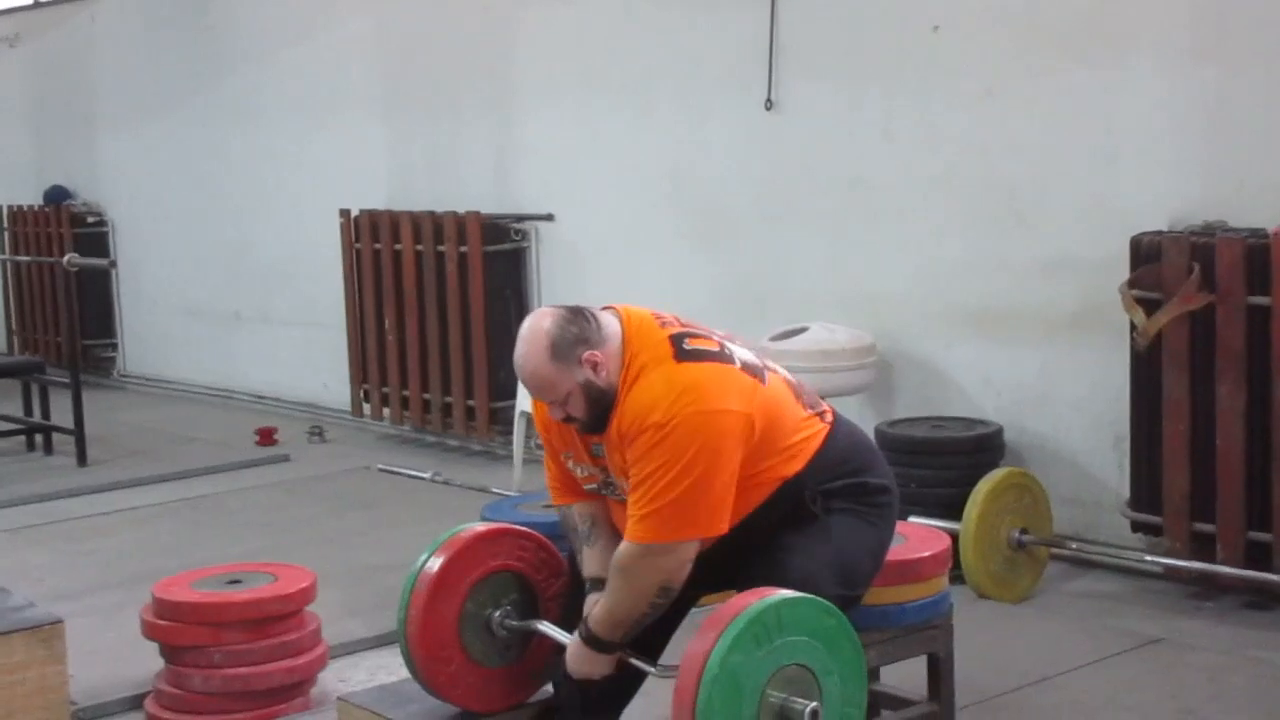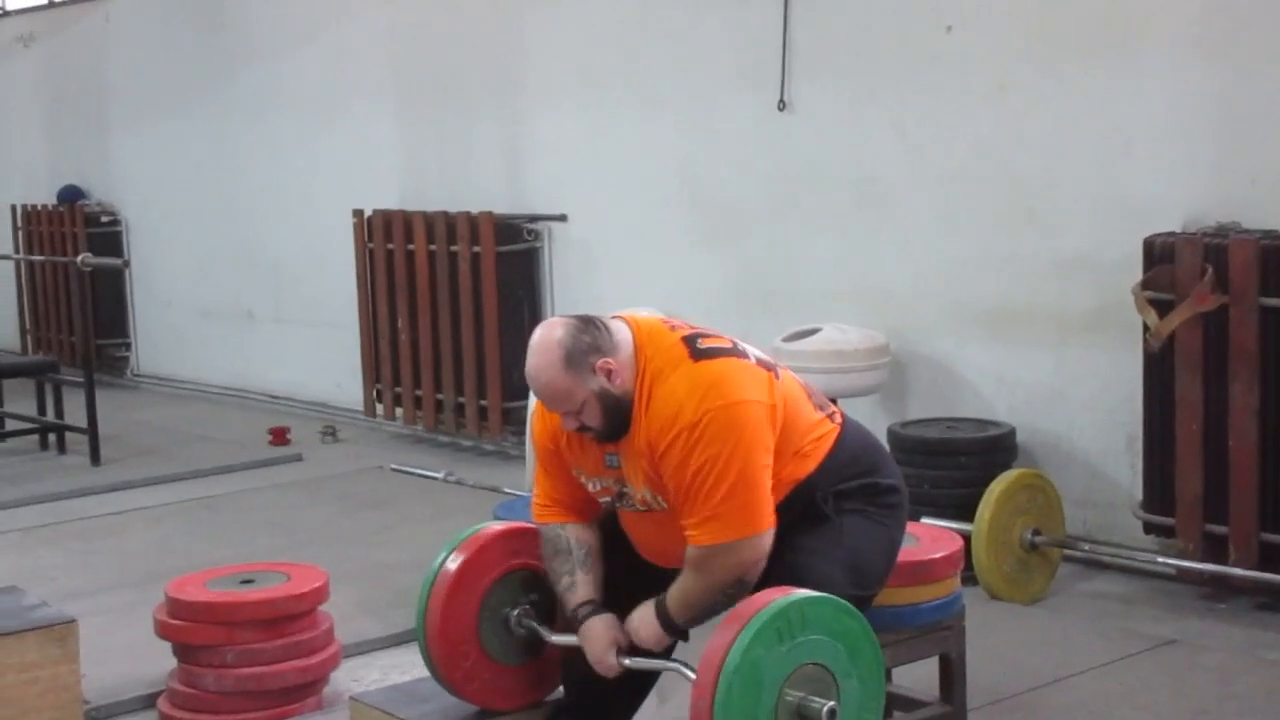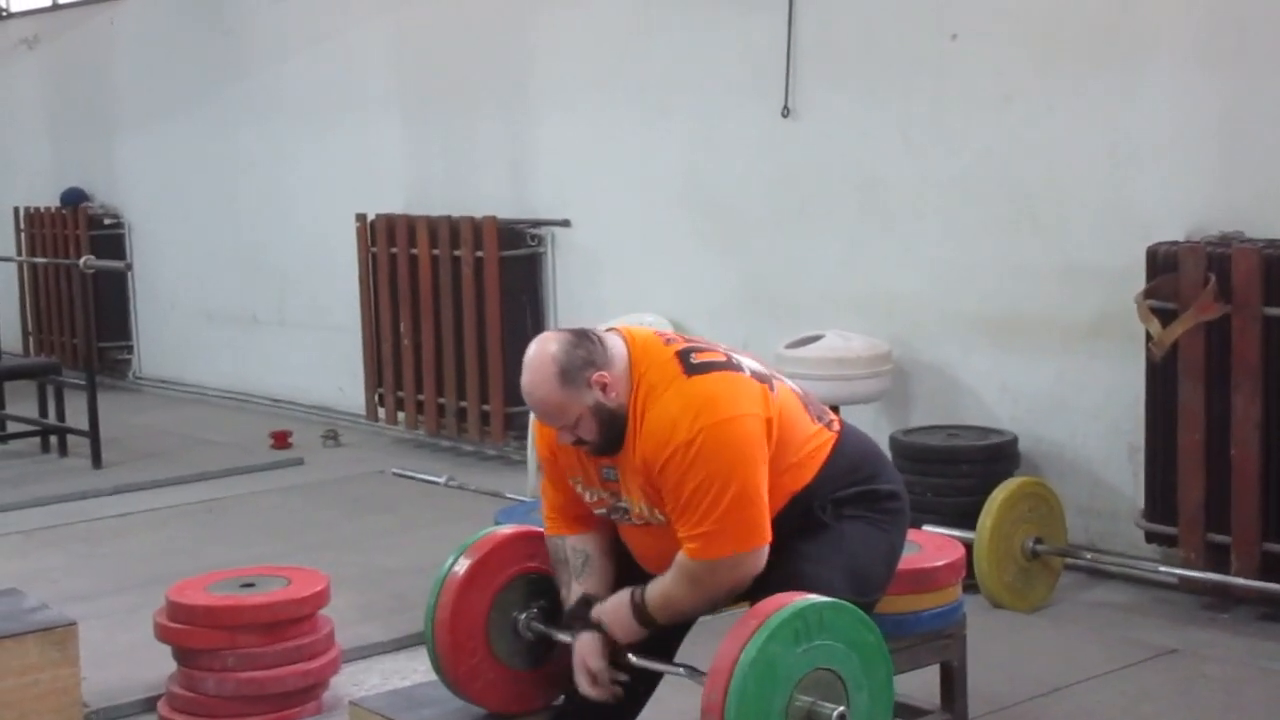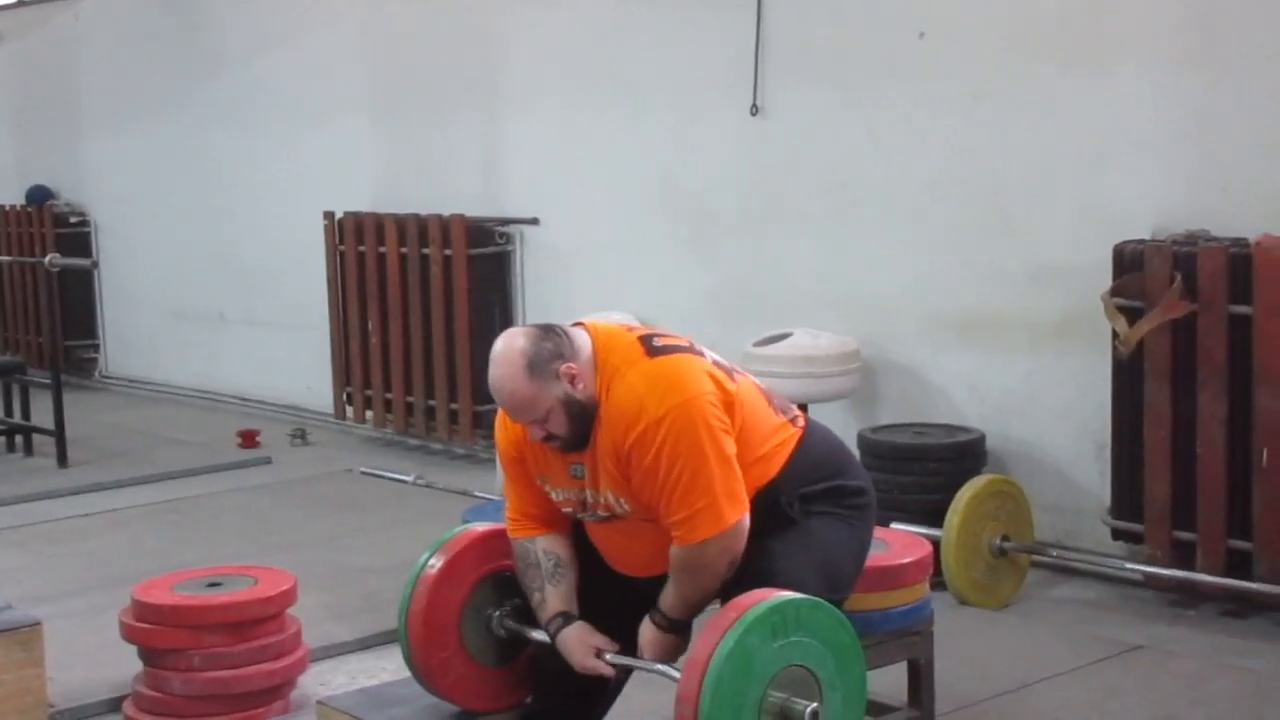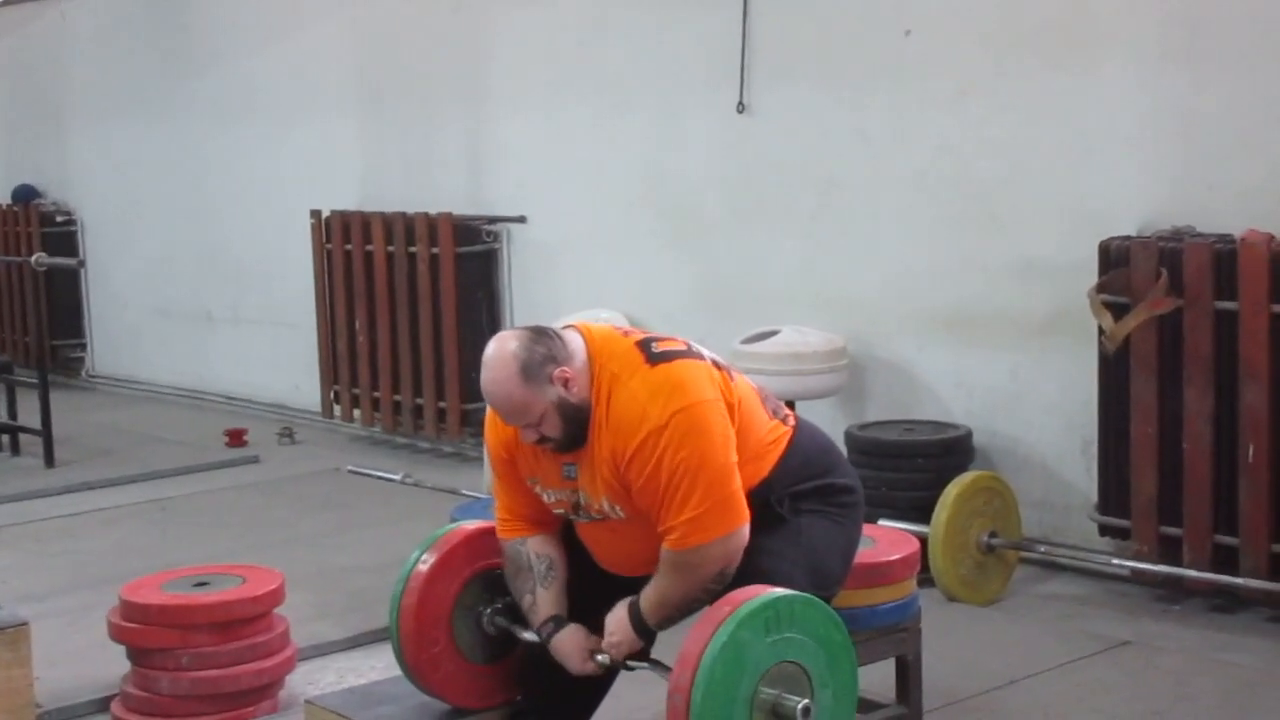
dt=1s
person 1, frame 1
left shoulder: (682, 396)
right shoulder: (562, 379)
left elbow: (656, 558)
right elbow: (582, 492)
left wrist: (598, 641)
right wrist: (597, 587)
right knee: (585, 613)
person 1, frame 2
left shoulder: (705, 393)
right shoulder: (567, 392)
left elbow: (733, 555)
right elbow: (562, 512)
left wrist: (666, 618)
right wrist: (587, 611)
person 1, frame 3
left shoulder: (698, 406)
right shoulder: (566, 404)
left elbow: (728, 563)
right elbow: (575, 521)
left wrist: (639, 612)
right wrist: (585, 624)
person 1, frame 4
left shoulder: (662, 391)
right shoulder: (526, 404)
left elbow: (715, 538)
right elbow: (536, 525)
left wrist: (668, 620)
right wrist: (563, 623)
person 1, frame 5
left shoulder: (661, 396)
right shoulder: (518, 404)
left elbow: (711, 548)
right elbow: (525, 527)
left wrist: (641, 618)
right wrist: (553, 626)
